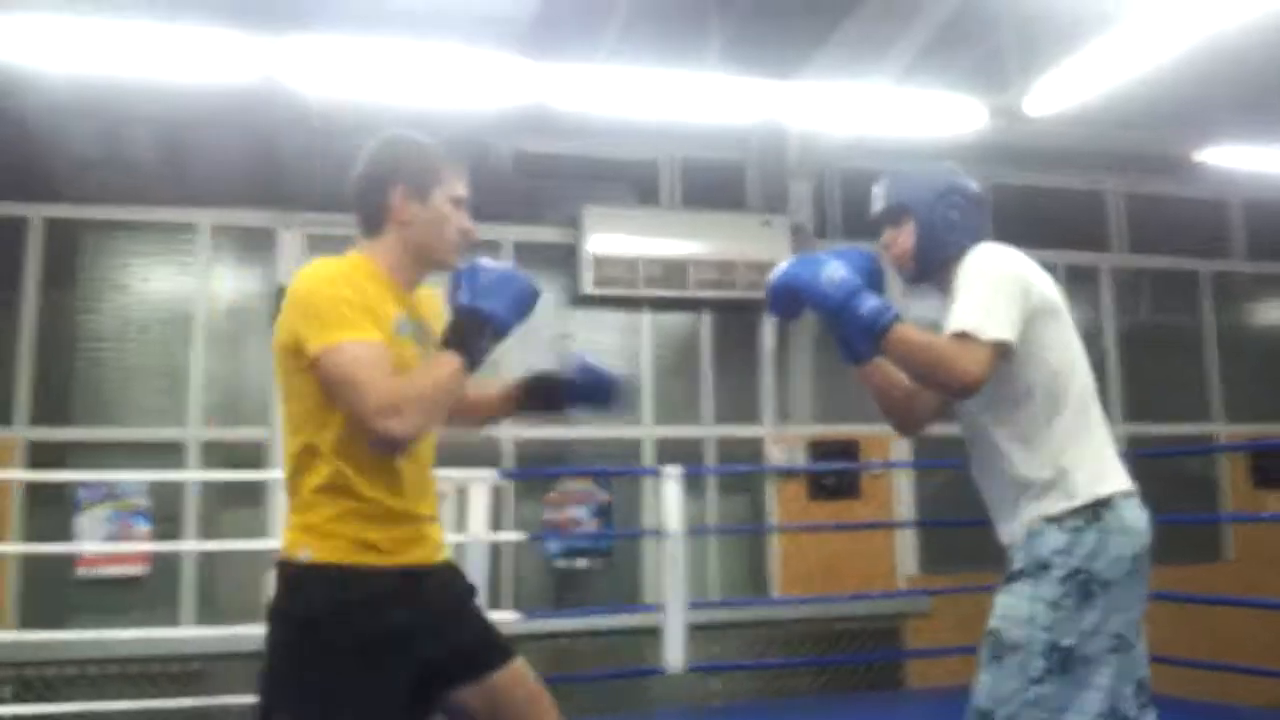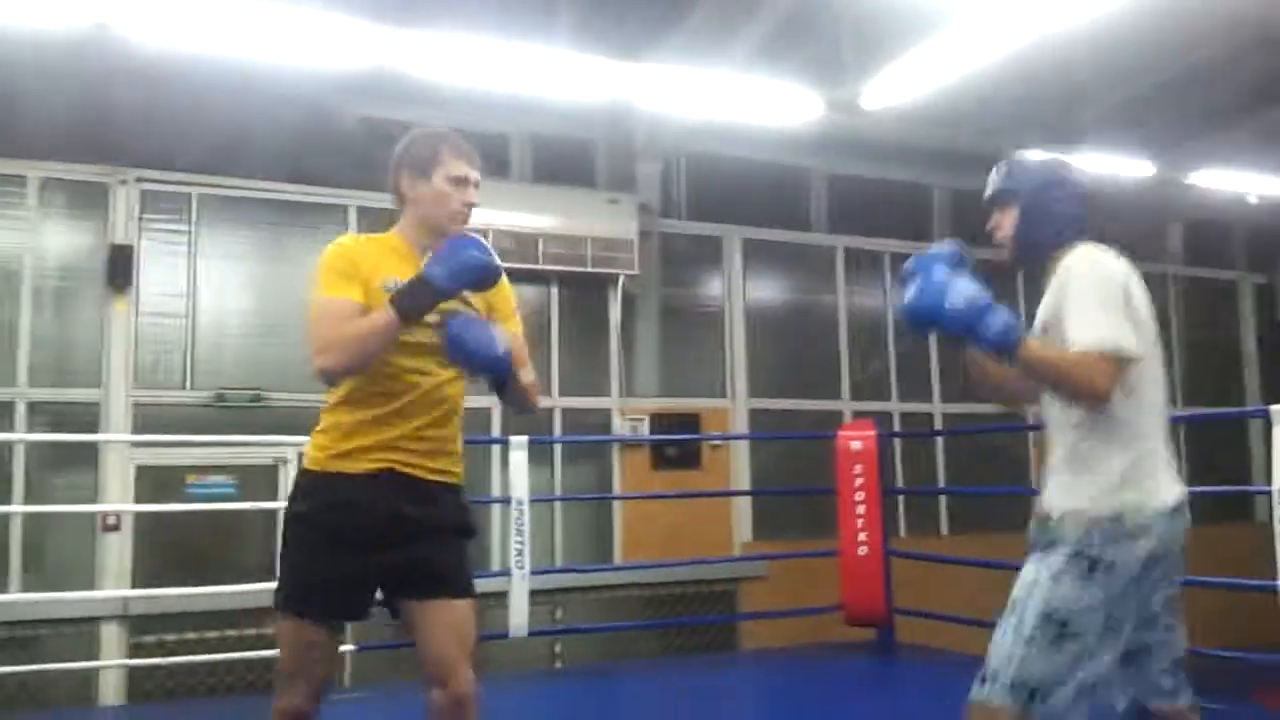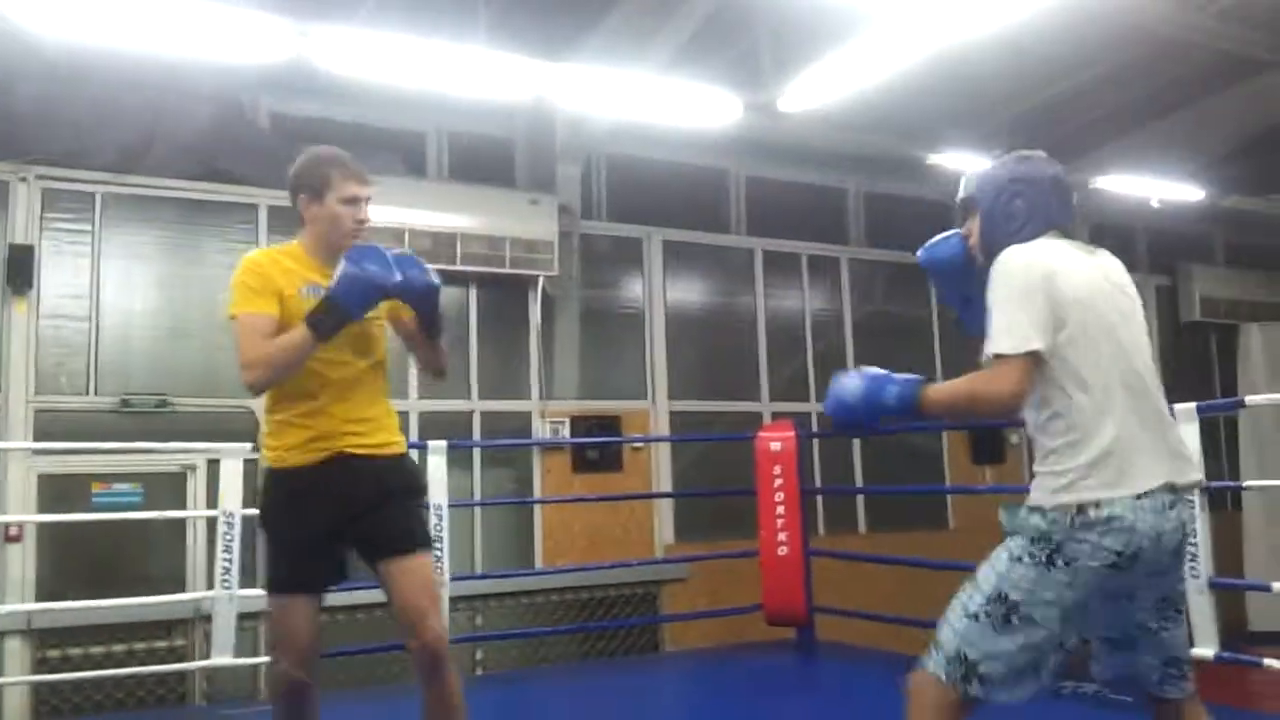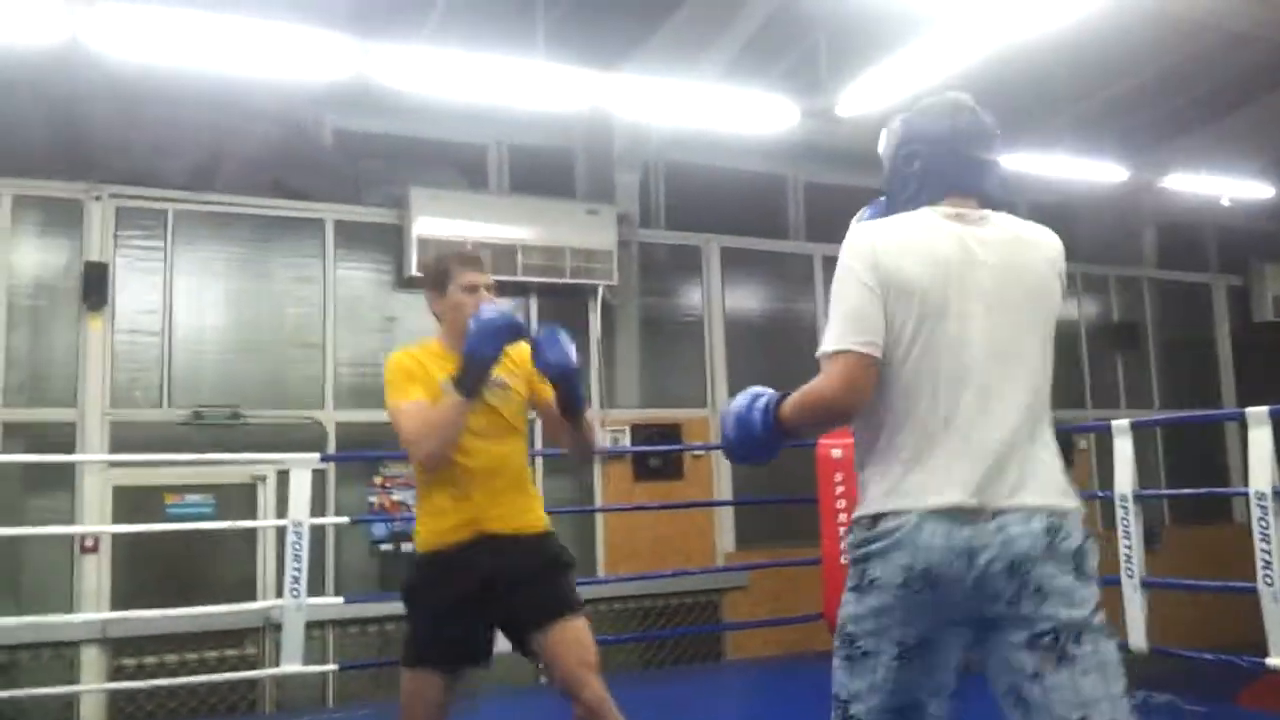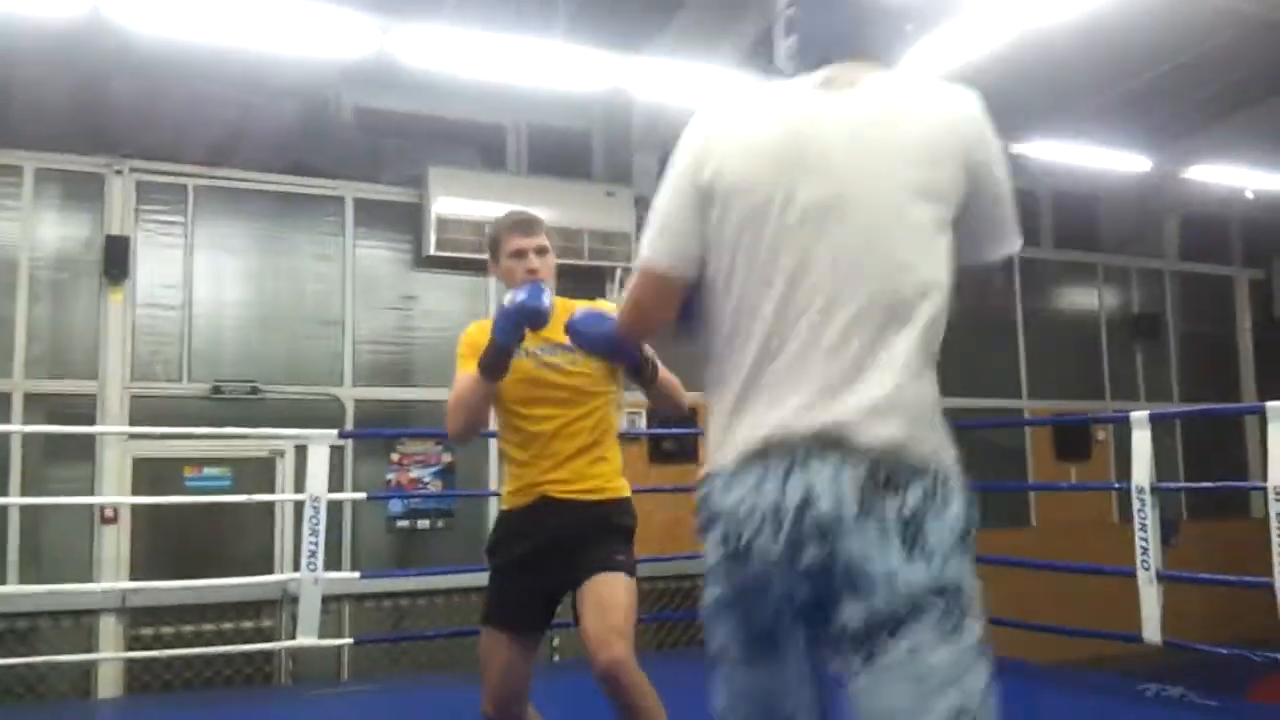
dt=0.5s
person 1, frame 1
left shoulder: (992, 265)
right shoulder: (977, 291)
left elbow: (963, 374)
right elbow: (912, 415)
left wrist: (853, 306)
right wrist: (853, 335)
left hip: (1073, 527)
right hip: (1093, 523)
person 1, frame 2
left shoulder: (1088, 270)
right shoulder: (1075, 282)
left elbow: (1093, 382)
right elbow: (1018, 389)
left wrist: (988, 323)
right wrist: (965, 322)
left hip: (1103, 528)
right hip: (1143, 524)
person 1, frame 3
left shoulder: (1022, 264)
right shoulder: (1109, 268)
left elbow: (1006, 388)
left wrist: (896, 394)
right wrist: (973, 301)
left hip: (1083, 517)
right hip: (1162, 508)
person 1, frame 4
left shoulder: (875, 242)
right shoulder: (1044, 248)
left elbow: (844, 392)
left wrist: (769, 414)
left hip: (907, 534)
right hip: (1034, 529)
person 1, frame 5
left shoulder: (719, 126)
right shoulder: (953, 114)
left elbow: (641, 320)
right elbow: (989, 262)
left hip: (745, 487)
right hip: (885, 482)
person 2, frame 1
left shoulder: (441, 293)
right shoulder: (328, 289)
right elbow: (395, 420)
left wrist: (537, 392)
right wrist: (469, 335)
left hip: (419, 576)
right hip: (339, 584)
person 2, frame 2
left shoulder: (485, 277)
right shoulder: (352, 256)
left elbow: (528, 396)
right elbow: (330, 361)
left wrist: (503, 370)
right wrist: (420, 292)
left hip: (430, 493)
right hip: (340, 483)
person 2, frame 3
left shoulder: (378, 271)
right shoulder: (263, 269)
left elbow: (435, 364)
right elbow: (255, 373)
left wrist: (427, 311)
right wrist: (330, 311)
left hip: (381, 464)
right hip: (300, 472)
left knee: (431, 637)
right knee: (294, 662)
person 2, frame 4
left shoulder: (519, 357)
right shoulder: (409, 365)
left elbow: (582, 444)
right elbow: (424, 452)
left wrist: (570, 388)
right wrist: (471, 372)
left hip: (525, 544)
right hip: (449, 554)
person 2, frame 5
left shoulder: (597, 319)
right shoulder: (481, 337)
left elbow: (677, 404)
right elbow: (459, 426)
left wrist: (635, 358)
right wrist: (500, 349)
left hip: (599, 510)
right hip: (525, 519)
left knee: (611, 660)
